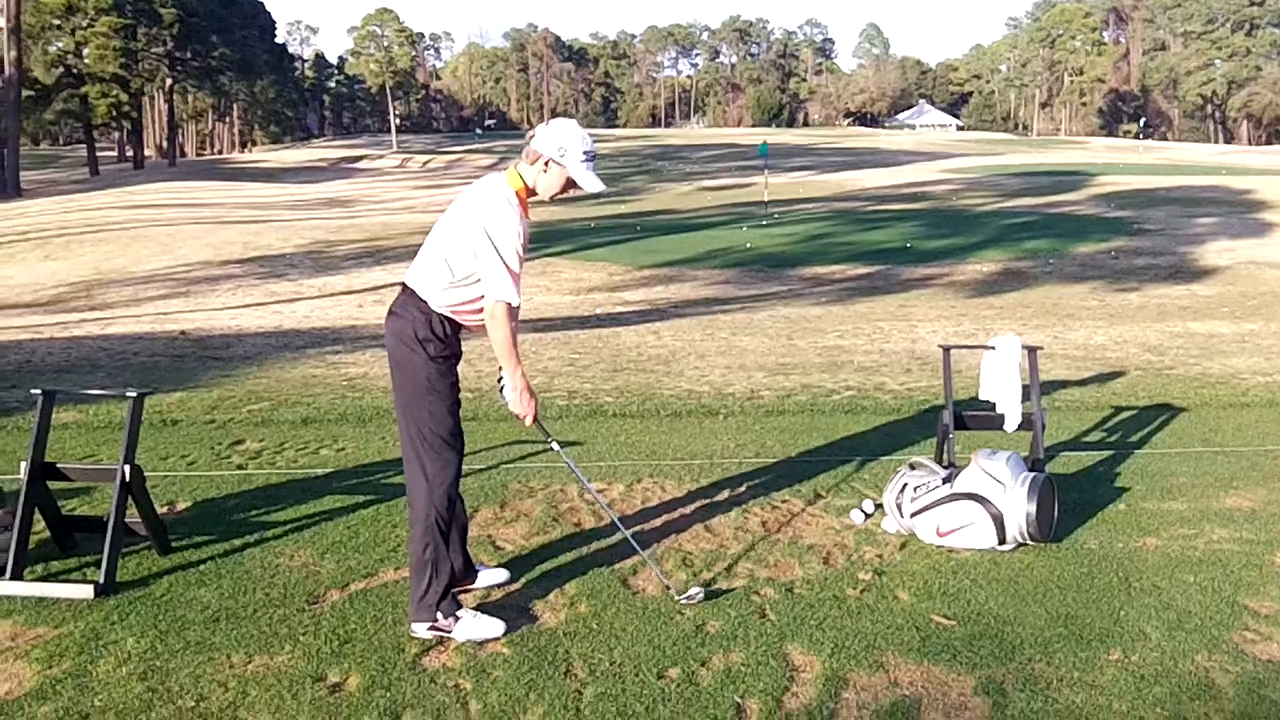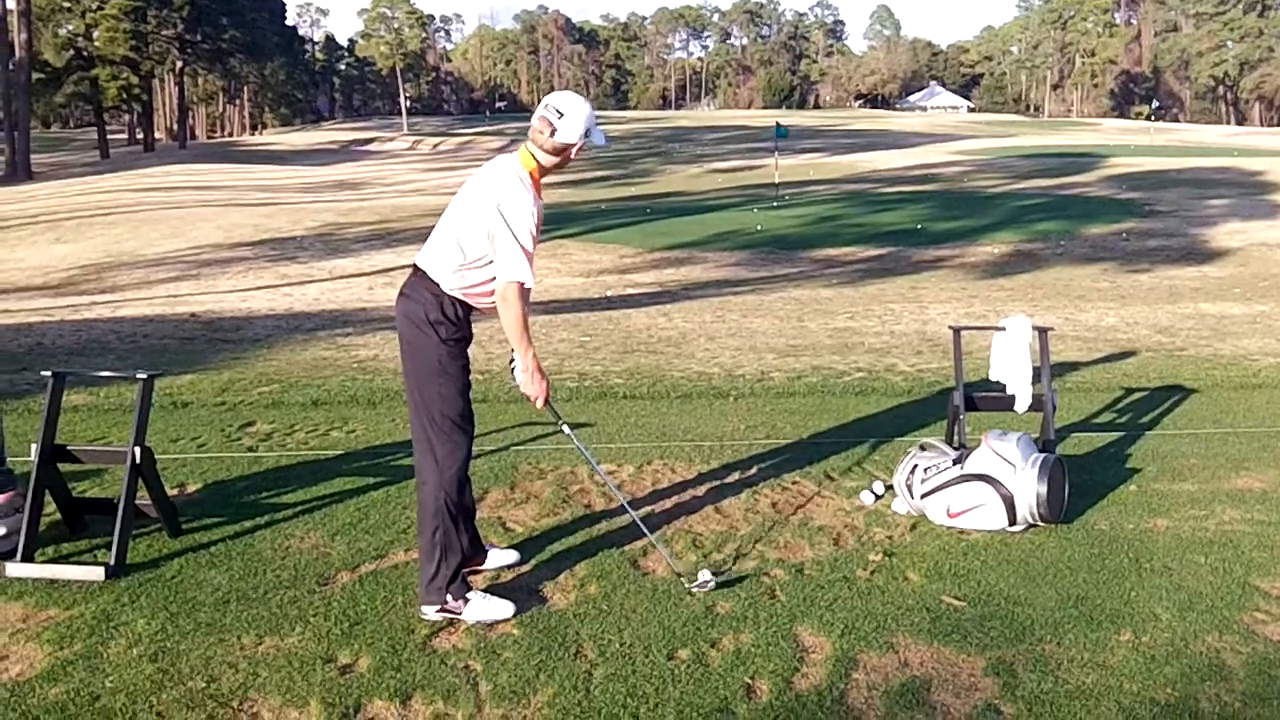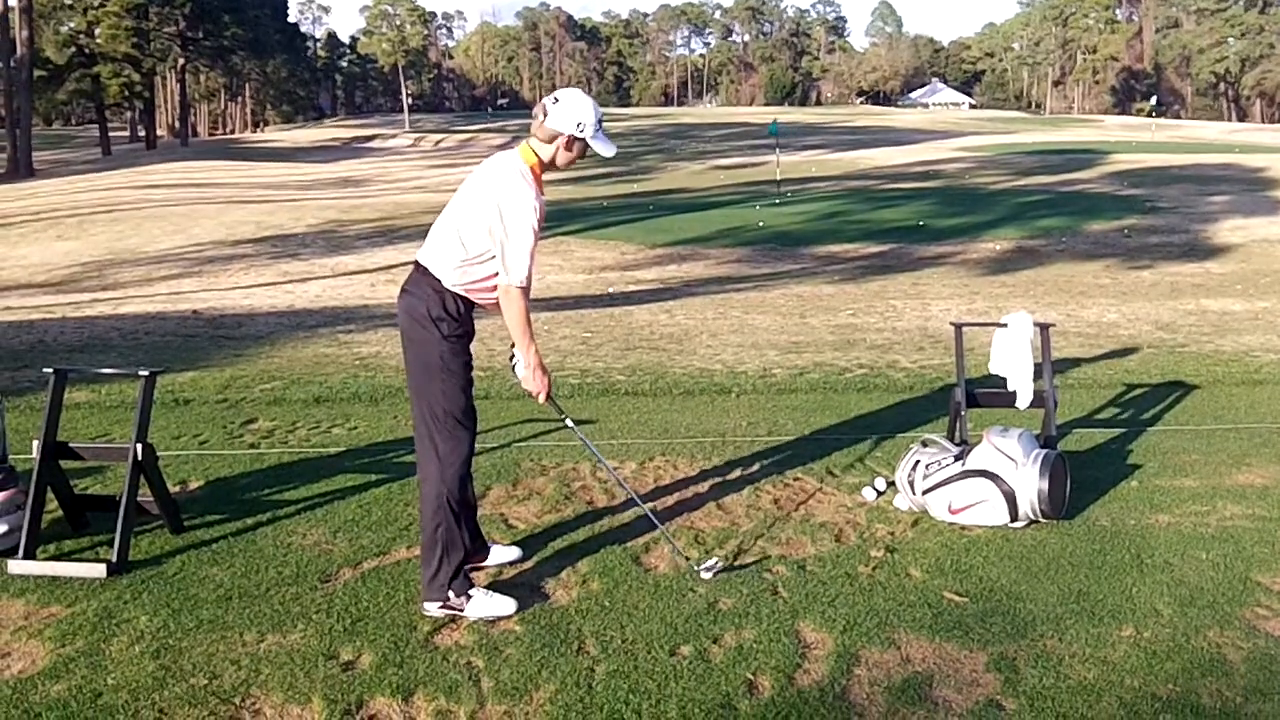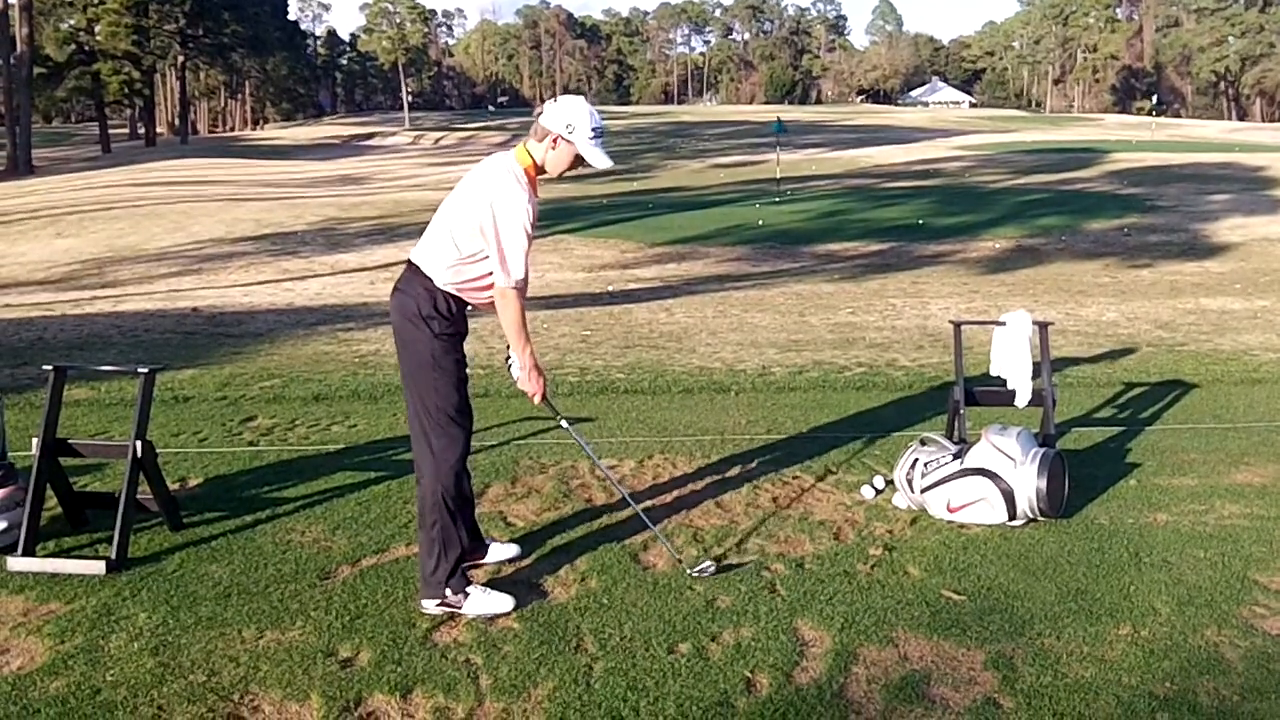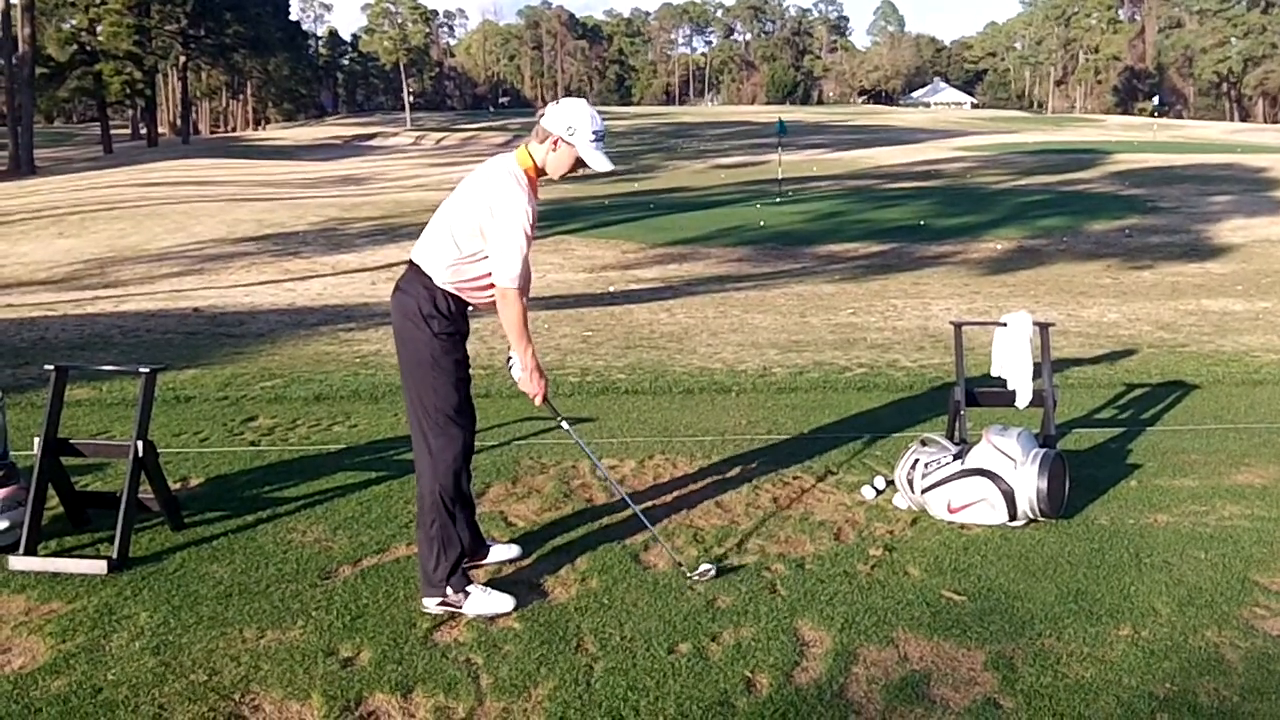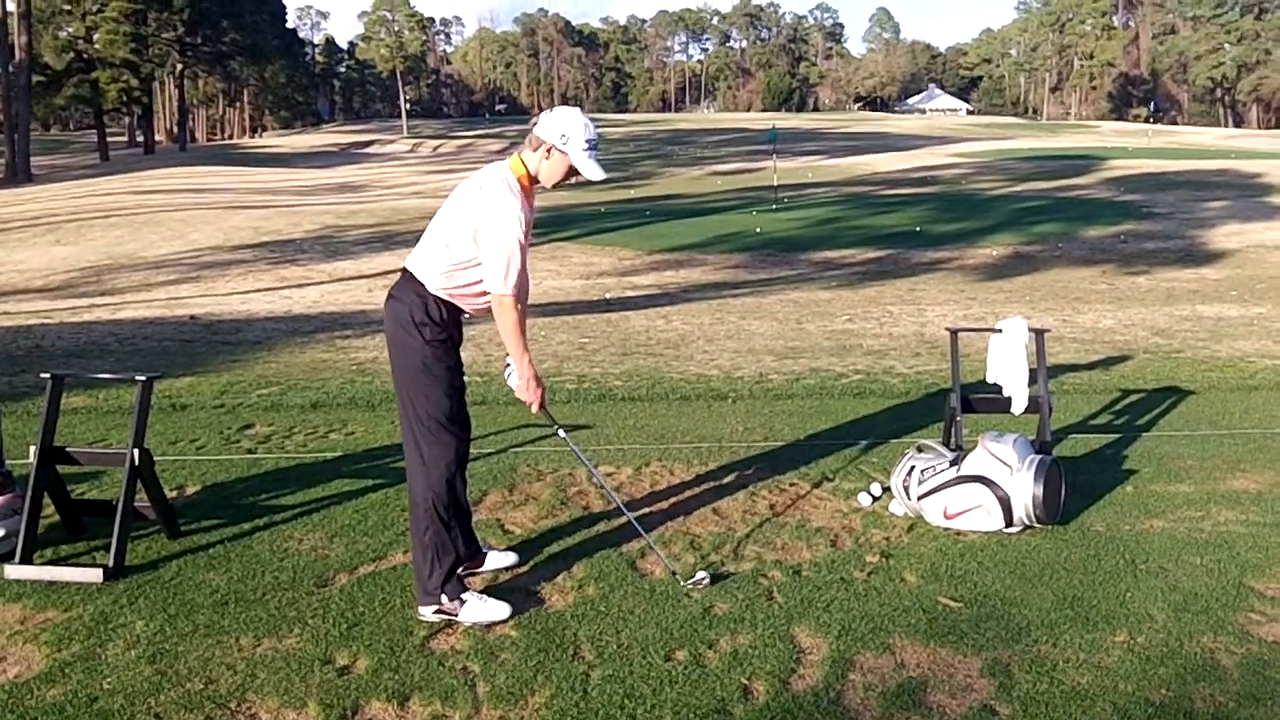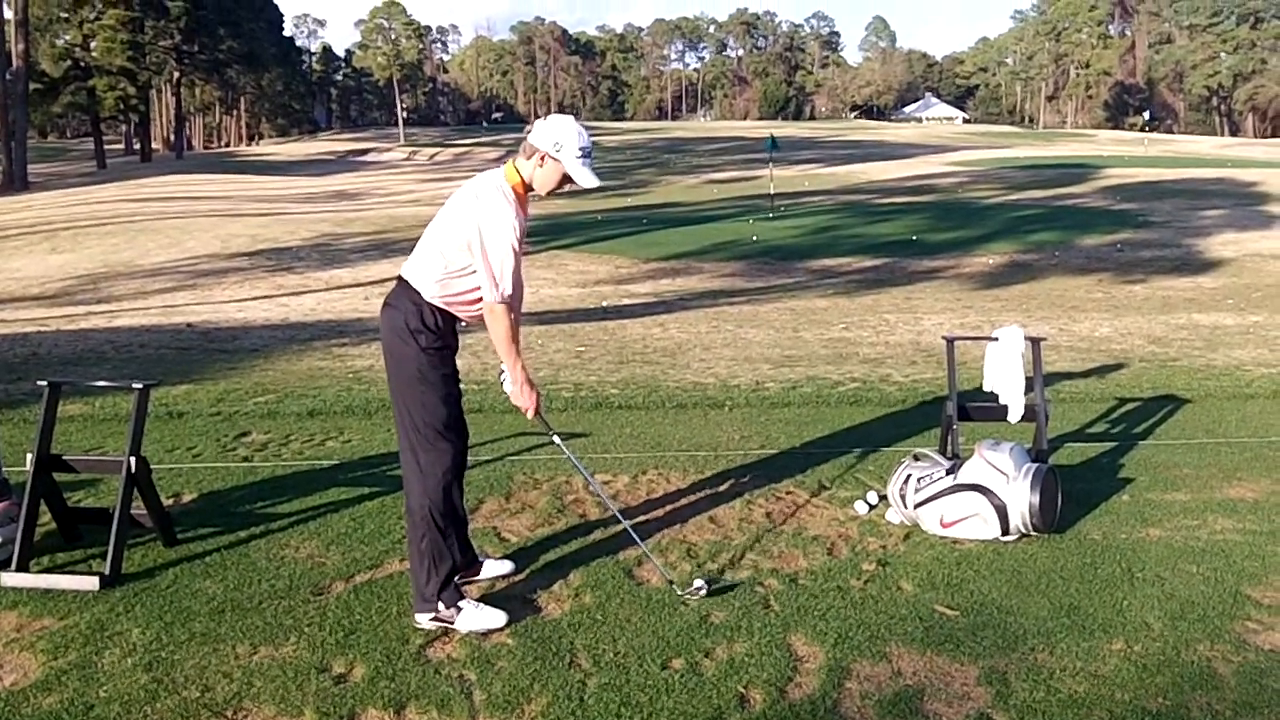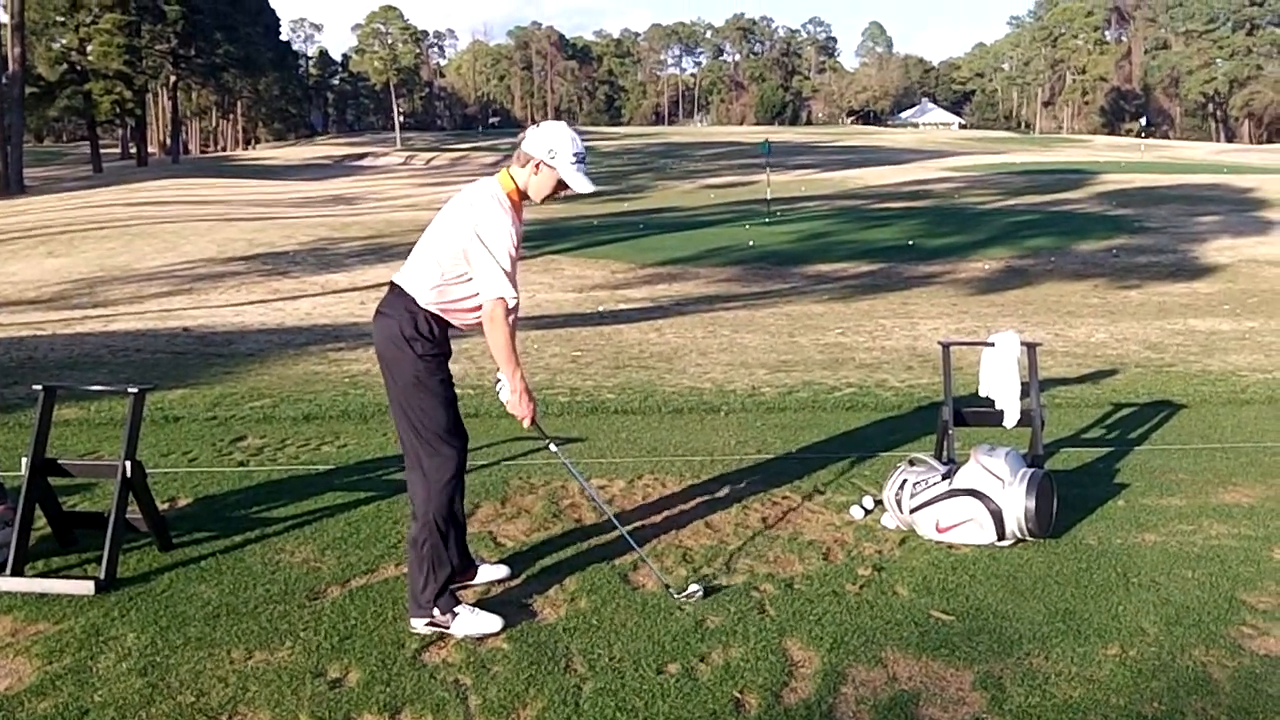
dt=0.5s
person 1, frame 1
left shoulder: (498, 190)
right shoulder: (504, 211)
left elbow: (500, 298)
right elbow: (499, 308)
left wrist: (512, 371)
right wrist: (518, 382)
left hip: (426, 327)
right hip: (423, 332)
left knee: (444, 455)
right knee: (435, 465)
left ankle: (454, 566)
right ankle: (433, 608)
person 1, frame 2
left shoulder: (509, 170)
right shoulder: (519, 194)
left elbow: (512, 280)
right elbow: (510, 291)
left wrist: (523, 353)
right wrist: (530, 365)
left hip: (435, 306)
right hip: (435, 313)
left knee: (455, 438)
right knee: (444, 447)
left ankle: (464, 547)
right ankle: (443, 590)
person 1, frame 3
left shoulder: (508, 166)
right shoulder: (521, 191)
left elbow: (512, 277)
right elbow: (510, 288)
left wrist: (523, 349)
right wrist: (532, 361)
left hip: (438, 304)
right hip: (436, 310)
left knee: (457, 435)
right knee: (447, 444)
left ankle: (466, 545)
right ankle: (445, 588)
person 1, frame 4
left shoulder: (507, 168)
right shoulder: (514, 192)
left elbow: (510, 278)
right elbow: (507, 289)
left wrist: (520, 350)
right wrist: (527, 361)
left hip: (433, 303)
right hip: (428, 308)
left knee: (453, 432)
right knee: (443, 442)
left ankle: (464, 541)
right ankle: (443, 585)
person 1, frame 5
left shoulder: (510, 172)
right shoulder: (513, 194)
left elbow: (515, 277)
right elbow: (507, 290)
left wrist: (524, 352)
right wrist: (528, 363)
left hip: (436, 305)
right hip: (428, 308)
left knee: (458, 432)
right knee: (442, 442)
left ankle: (465, 543)
right ankle: (443, 584)
person 1, frame 6
left shoulder: (512, 185)
right shoulder: (505, 201)
left elbow: (514, 286)
right elbow: (504, 297)
left wrist: (521, 359)
right wrist: (526, 370)
left hip: (433, 313)
right hip: (421, 316)
left knee: (453, 439)
right knee: (435, 449)
left ankle: (461, 550)
right ankle: (439, 592)
person 1, frame 7
left shoulder: (501, 191)
right shoulder: (499, 207)
left elbow: (506, 294)
right elbow: (496, 304)
left wrist: (515, 366)
right wrist: (518, 376)
left hip: (427, 321)
right hip: (417, 323)
left knee: (451, 445)
right knee: (433, 456)
left ankle: (457, 558)
right ankle: (435, 599)
person 1, frame 8
left shoulder: (500, 200)
right shoulder: (493, 213)
left elbow: (500, 302)
right elbow: (495, 310)
left wrist: (510, 374)
right wrist: (517, 384)
left hip: (420, 327)
right hip: (410, 330)
left knee: (449, 447)
right knee: (437, 459)
left ankle: (454, 562)
right ankle: (431, 604)
